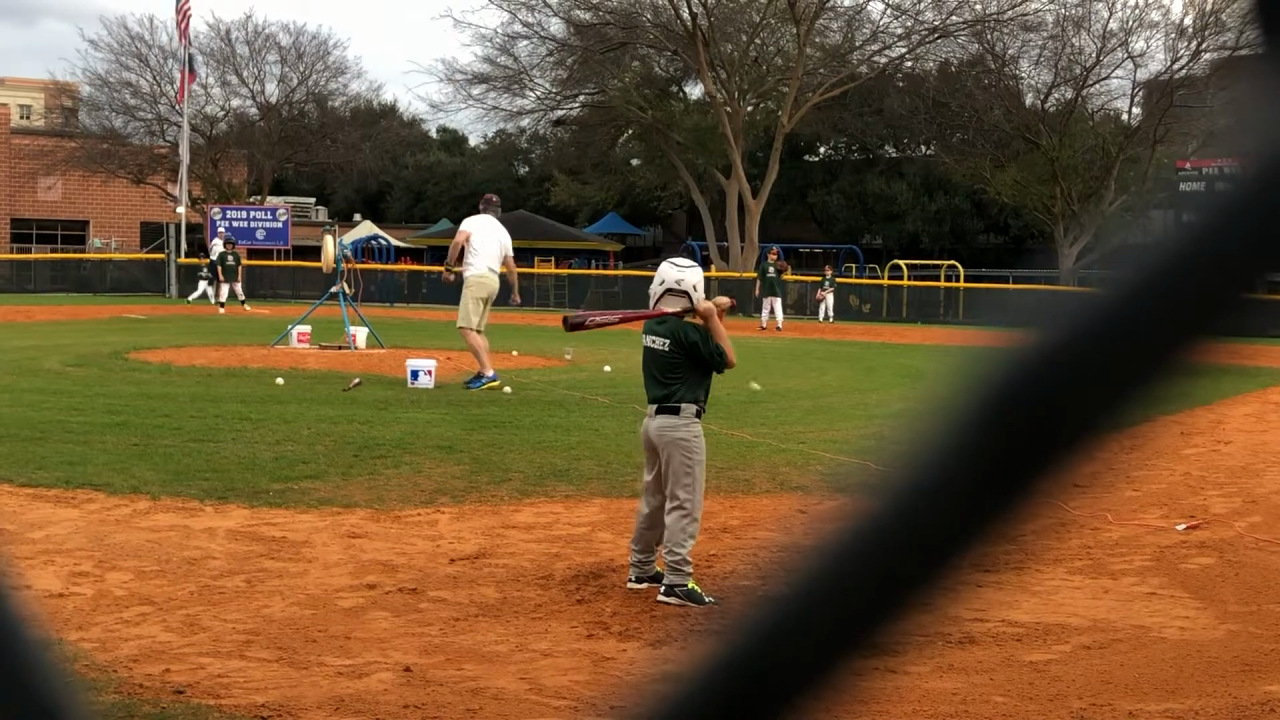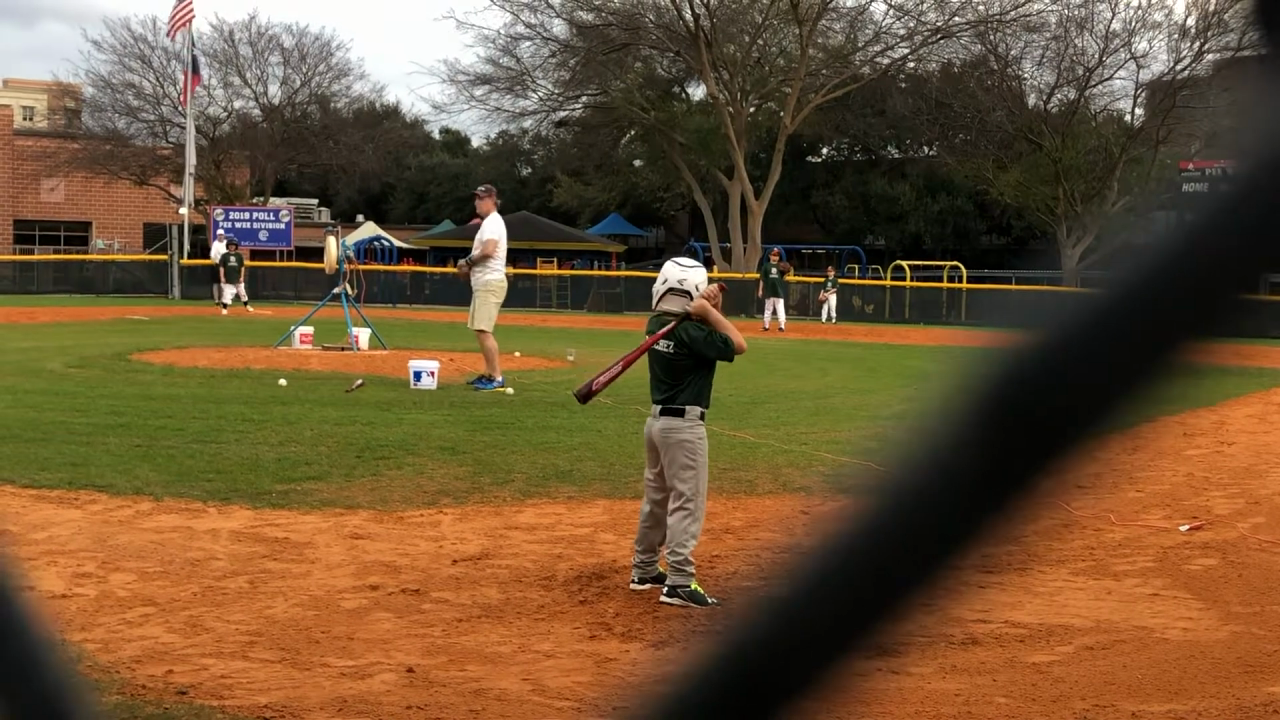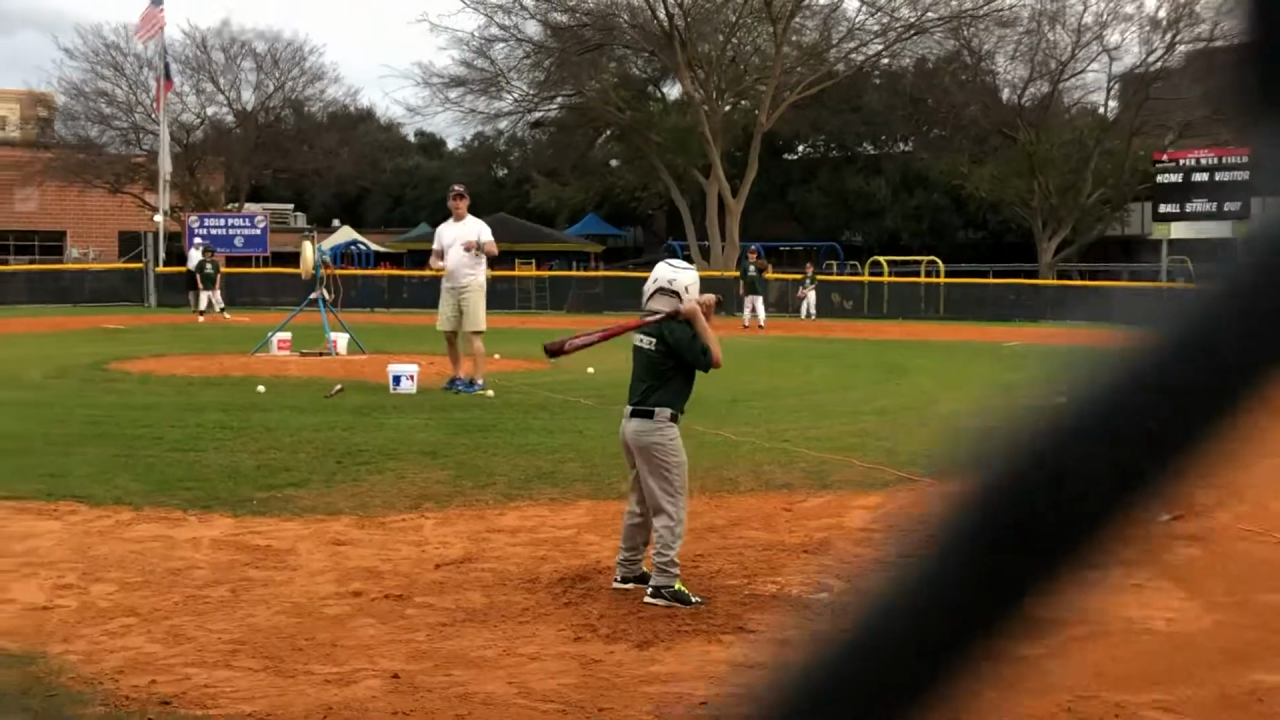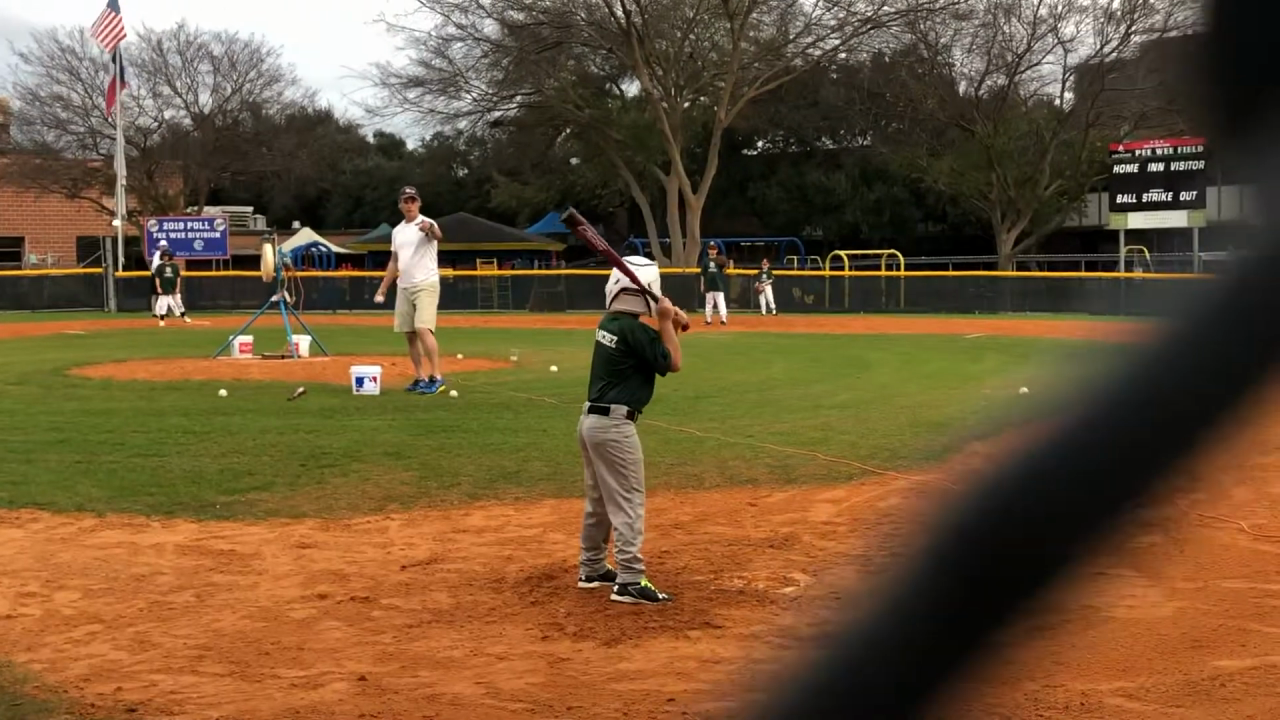
dt=0.5s
person 1, frame 1
left shoulder: (652, 326)
right shoulder: (686, 330)
right elbow: (727, 360)
left wrist: (713, 316)
right wrist: (712, 318)
left hip: (654, 420)
right hip: (681, 424)
left knee: (653, 499)
right knee: (684, 503)
left ankle: (641, 569)
right ankle: (676, 582)
person 1, frame 2
left shoulder: (656, 323)
right shoulder: (688, 330)
left elbow: (704, 337)
right elbow: (738, 345)
left wrist: (711, 310)
right wrist: (710, 312)
left hip: (657, 421)
right hip: (684, 425)
left knee: (656, 499)
right knee: (686, 504)
left ankle: (644, 570)
right ankle: (678, 584)
person 1, frame 3
left shoulder: (647, 325)
right shoulder: (673, 330)
left elbow: (689, 344)
right elbow: (714, 358)
left wrist: (702, 317)
right wrist: (699, 318)
left hip: (634, 422)
right hip: (657, 427)
left knee: (642, 501)
right knee: (669, 505)
left ankle: (628, 569)
right ankle: (663, 583)
person 1, frame 4
left shoulder: (609, 322)
right shoulder: (633, 329)
left elbow: (649, 348)
right elbow: (673, 364)
left wrist: (670, 325)
right wrist: (665, 321)
left hip: (591, 419)
right hip: (614, 425)
left knee: (599, 499)
right knee: (628, 502)
left ankle: (591, 569)
right ankle: (629, 582)
person 2, frame 1
left shoulder: (472, 221)
right shoulder: (503, 232)
left elbow: (458, 241)
right elbow: (511, 267)
left wrist: (449, 267)
right wrist: (515, 293)
left hip: (476, 279)
right hip: (493, 281)
left knee: (467, 329)
right knee: (477, 329)
left ankle: (488, 373)
right ankle: (485, 372)
person 2, frame 2
left shoulder: (493, 222)
right shoulder: (488, 224)
left elbow: (489, 251)
left wrist: (468, 261)
right wrist: (467, 266)
left hip: (490, 283)
right hip: (481, 284)
left knee: (483, 330)
right knee: (480, 331)
left ankle: (497, 379)
right ankle: (489, 373)
person 2, frame 3
left shoulder: (478, 225)
right shoulder: (442, 229)
left elbow: (493, 250)
right elbow: (434, 257)
left wrist: (477, 246)
right wrist: (436, 264)
left hip: (472, 286)
right hip: (449, 288)
left knee: (473, 334)
right knee: (449, 334)
left ankle: (478, 381)
right ankle: (457, 377)
person 2, frame 4
left shoulder: (426, 224)
right shoulder: (397, 230)
left elbow: (438, 236)
left wrist: (430, 228)
right wrist: (384, 286)
left hip: (426, 286)
right hip: (404, 288)
left knee: (423, 330)
right knee: (410, 335)
left ankle: (437, 377)
right ankle: (421, 378)
